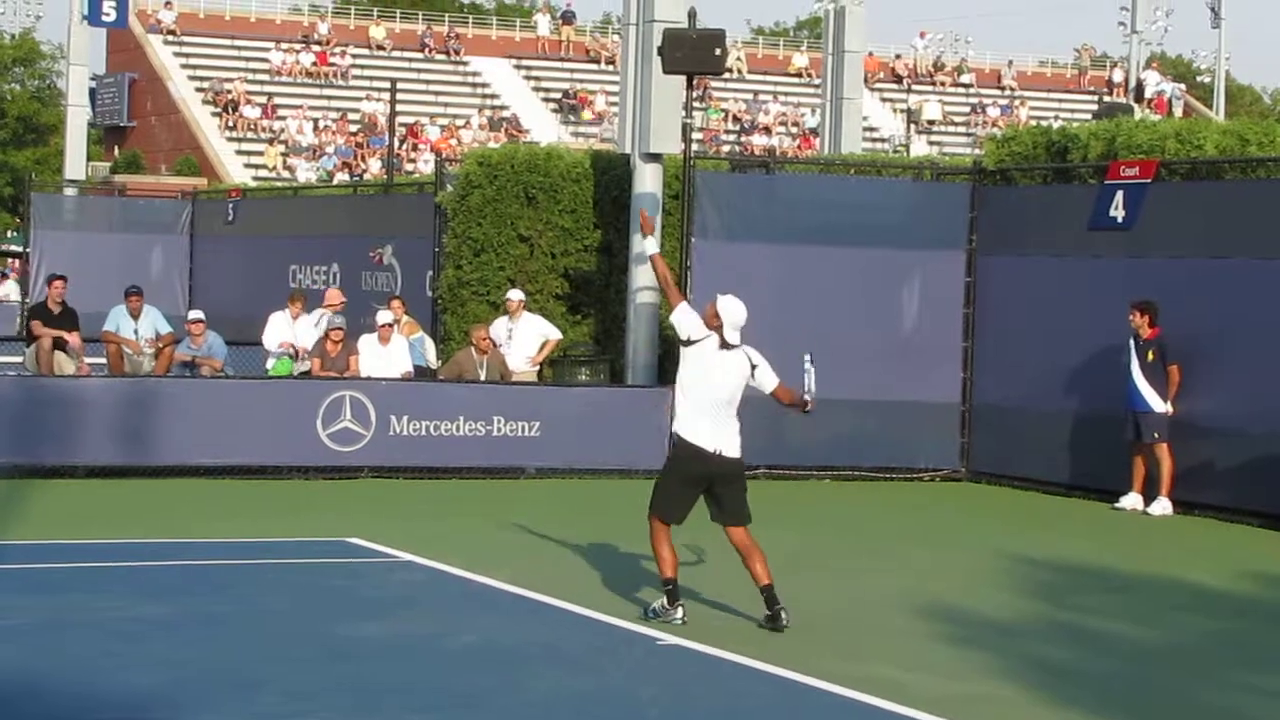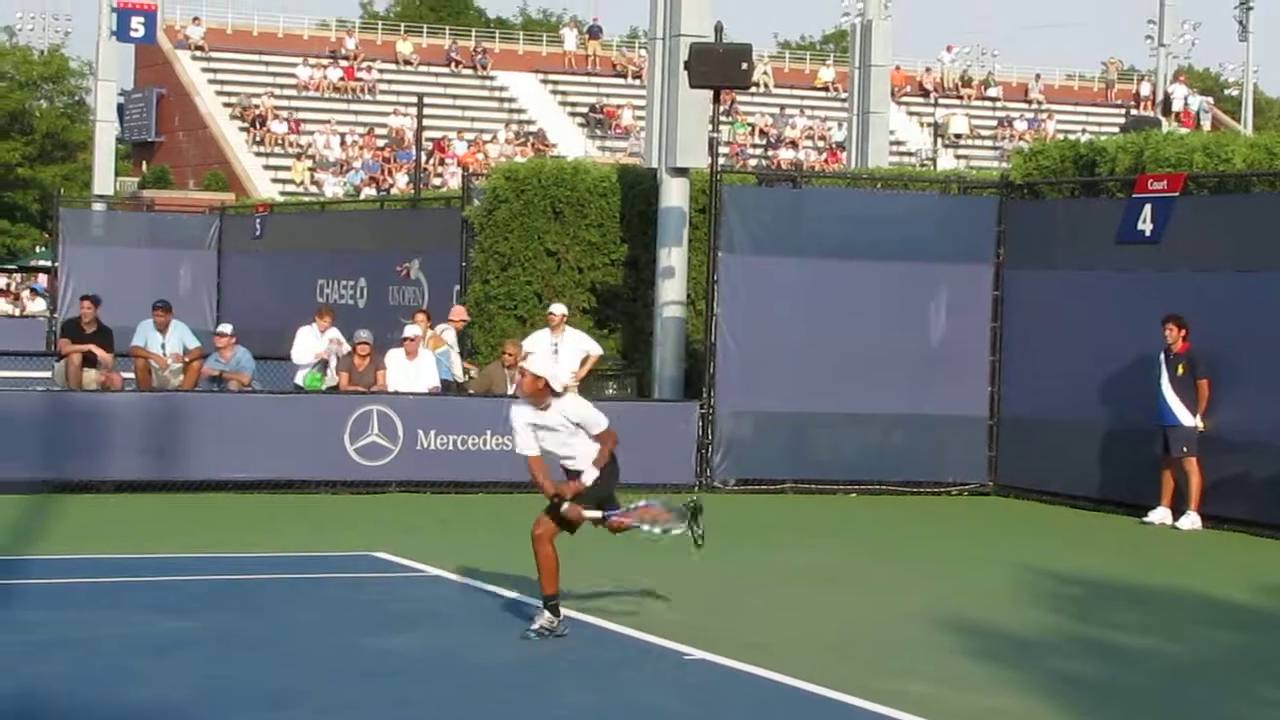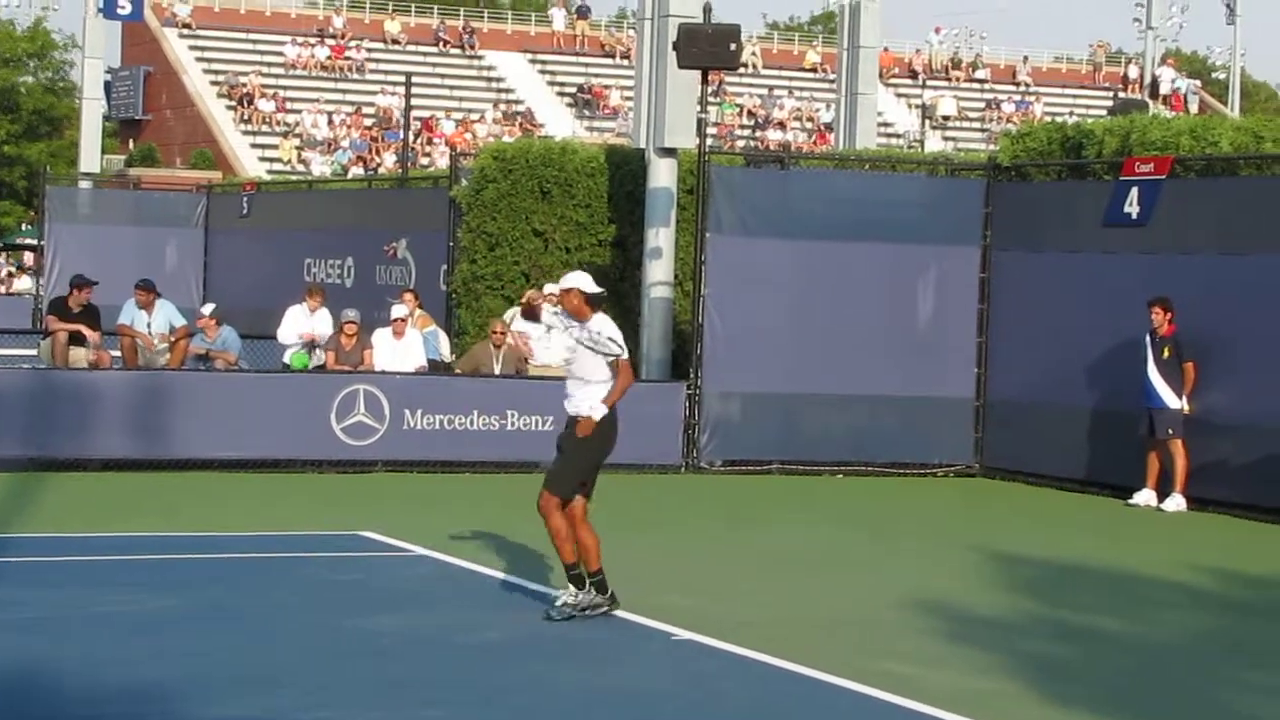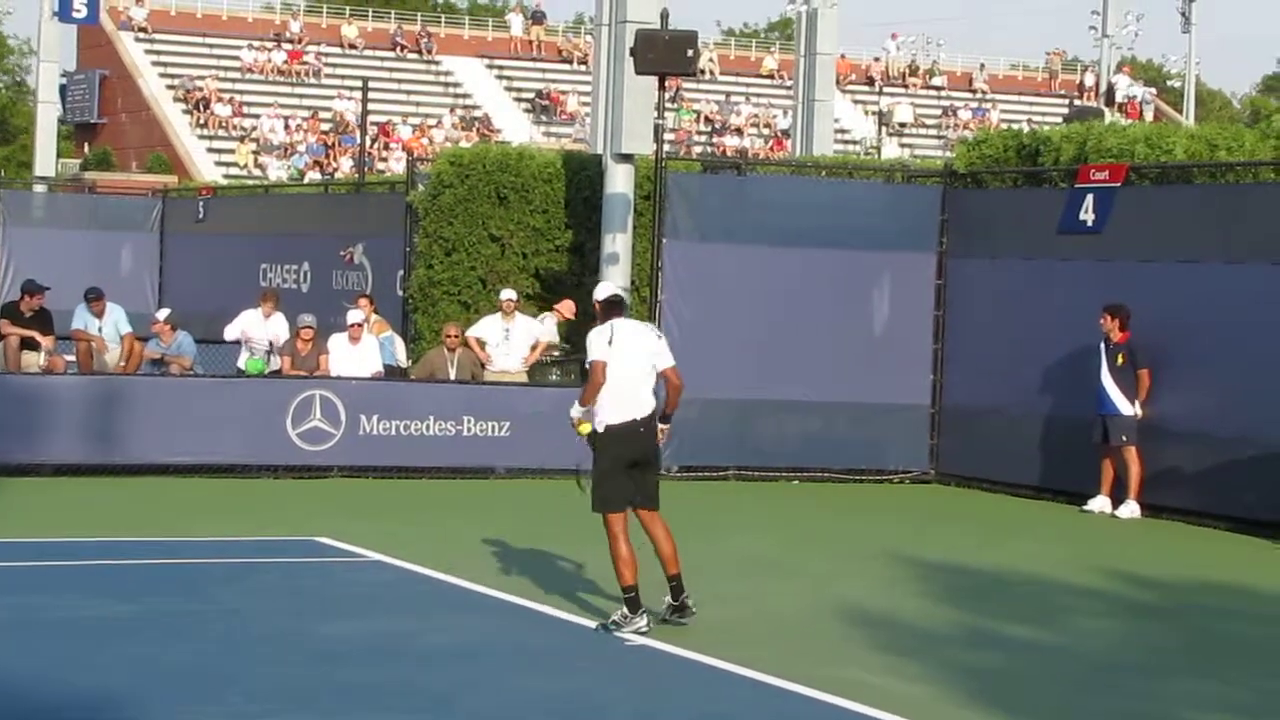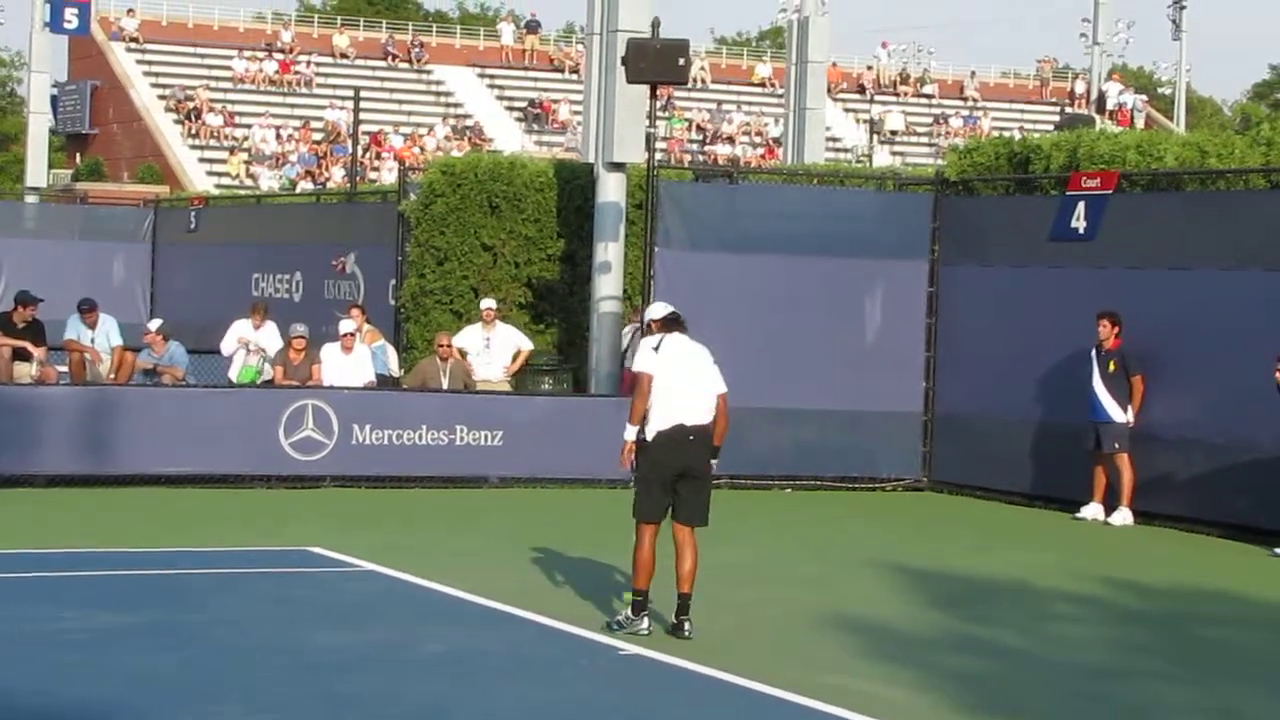
dt=1s
person 1, frame 1
left shoulder: (695, 338)
right shoulder: (748, 358)
left elbow: (669, 286)
right elbow: (784, 396)
left wrist: (650, 241)
right wrist: (805, 402)
left hip: (691, 452)
right hip: (727, 457)
left knee: (659, 523)
right knee: (738, 533)
left ankle: (672, 604)
right ankle: (773, 607)
person 1, frame 2
left shoulder: (573, 406)
right shoulder: (520, 411)
left elbow: (610, 439)
right elbow: (535, 465)
left wrist: (585, 480)
right wrist: (560, 502)
left hip: (596, 472)
right hip: (576, 474)
left knee: (542, 532)
right knee: (615, 523)
left ankle: (552, 615)
person 1, frame 3
left shoulder: (604, 327)
right shoulder: (571, 323)
left elbow: (625, 375)
left wrist: (596, 415)
left hip: (594, 429)
right hip: (577, 426)
left knee: (549, 503)
right knee: (574, 512)
left ankle: (577, 588)
right ankle: (600, 593)
person 1, frame 4
left shoulder: (600, 334)
right shoulder: (650, 332)
left elbow: (597, 378)
right elbow: (675, 382)
left wrist: (578, 410)
right wrist: (665, 420)
left hip: (613, 436)
right hip: (645, 431)
left knee: (616, 527)
right knee: (651, 516)
left ankle: (633, 612)
right ankle: (679, 598)
person 1, frame 5
left shoulder: (652, 345)
right shoulder: (704, 353)
left elbow: (643, 390)
right elbow: (722, 409)
left wrist: (630, 435)
right wrist: (713, 454)
left hip: (662, 443)
right hip: (699, 443)
left knee: (647, 530)
right knee: (685, 532)
left ankle: (638, 614)
right ankle: (682, 617)
person 2, frame 1
left shoulder: (1160, 342)
right shoulder: (1133, 341)
left elbow: (1175, 375)
left wrist: (1167, 402)
right wrist: (1134, 399)
left hip: (1154, 407)
right hip: (1136, 406)
left knee: (1161, 450)
right knee: (1138, 450)
left ankle: (1164, 501)
right ankle: (1135, 496)
person 2, frame 2
left shoulder: (1191, 357)
right shoulder: (1164, 356)
left elbow: (1204, 388)
left wrist: (1197, 416)
right wrist: (1165, 412)
left hip: (1184, 421)
right hip: (1167, 420)
left knee: (1190, 464)
right knee: (1167, 464)
left ankle: (1193, 515)
right ankle: (1164, 510)
person 2, frame 3
left shoulder: (1176, 339)
right shoulder: (1149, 338)
left elbow: (1189, 370)
left wrist: (1183, 398)
right wrist: (1151, 394)
left hip: (1170, 404)
right hip: (1152, 402)
left knee: (1175, 446)
right knee: (1153, 446)
left ankle: (1178, 497)
right ankle: (1149, 492)
person 2, frame 4
left shoulder: (1130, 346)
right shoulder: (1104, 345)
left elbow: (1144, 378)
left wrist: (1137, 405)
right wrist: (1104, 401)
left hip: (1123, 410)
right hip: (1105, 409)
left knee: (1129, 453)
right knee: (1107, 453)
left ankle: (1132, 503)
right ankle: (1103, 499)
person 2, frame 5
left shoulder: (1123, 353)
right shoulder: (1095, 352)
left elbow: (1138, 385)
left wrist: (1132, 413)
right wrist: (1097, 408)
left hip: (1116, 417)
right hip: (1098, 416)
left knee: (1121, 460)
right knee: (1099, 460)
left ankle: (1124, 510)
right ankle: (1096, 505)
